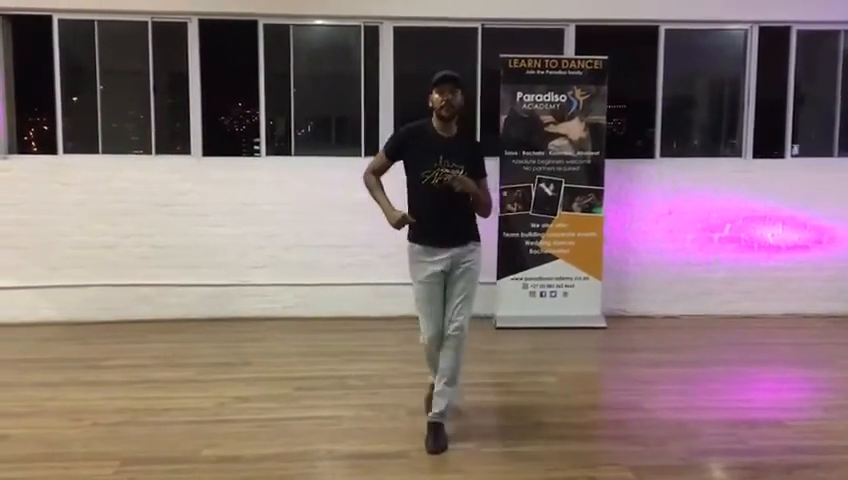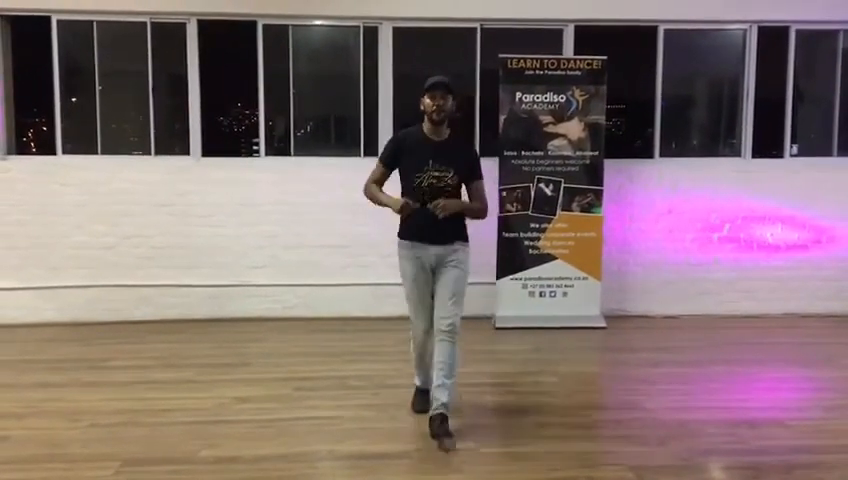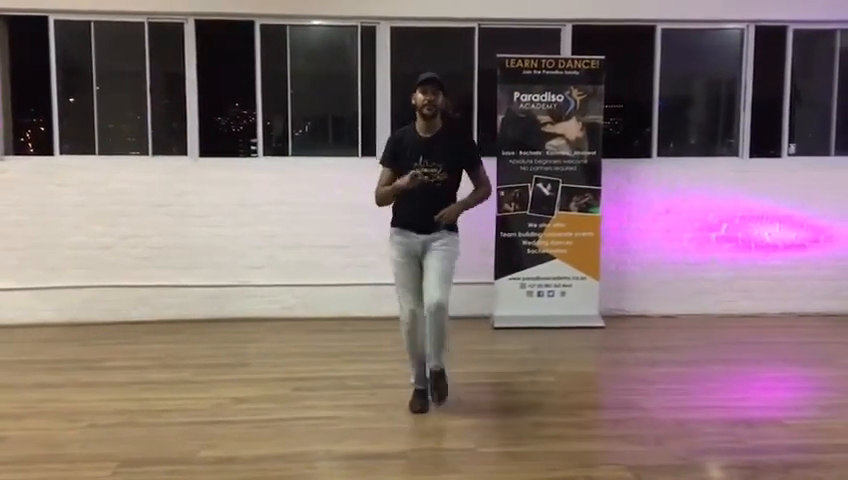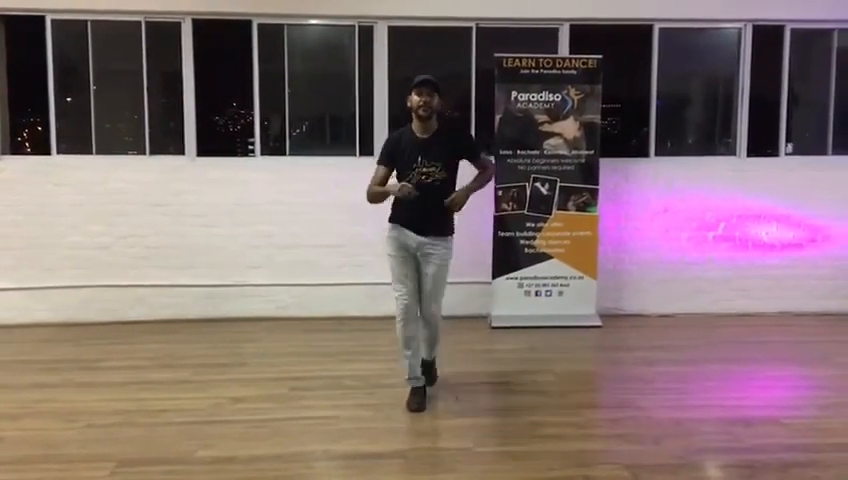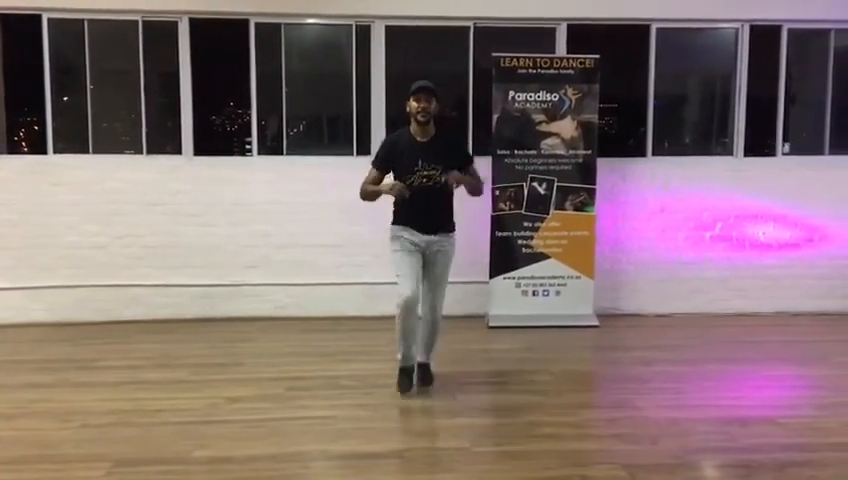
dt=0.2s
person 1, frame 1
left shoulder: (472, 148)
right shoulder: (410, 135)
left elbow: (486, 209)
right elbow: (371, 173)
left wrist: (471, 187)
right wrist: (389, 210)
left hip: (466, 250)
right hip: (424, 250)
left knee: (456, 330)
right knee: (431, 333)
left ankle: (437, 416)
right ankle: (439, 383)
person 1, frame 2
left shoulder: (465, 151)
right shoulder: (404, 142)
left elbow: (482, 209)
right elbow: (370, 185)
left wrist: (457, 205)
right wrist: (390, 201)
left hip: (454, 249)
right hip: (413, 247)
left knee: (447, 326)
right knee: (421, 327)
left ankle: (440, 412)
right ankle: (423, 385)
person 1, frame 3
left shoulder: (459, 141)
right shoulder: (399, 140)
left elbow: (484, 187)
right elbow: (380, 197)
left wrist: (459, 206)
right wrist: (401, 184)
left hip: (442, 236)
right hip: (403, 235)
left knee: (436, 303)
right knee: (410, 313)
left ankle: (437, 370)
right ankle: (419, 382)
person 1, frame 4
left shoulder: (456, 139)
right shoulder: (396, 141)
left elbow: (488, 169)
right elbow: (371, 194)
left wrist: (466, 191)
right wrist: (392, 189)
left hip: (439, 238)
right hip: (401, 234)
left knee: (430, 311)
right knee: (405, 307)
left ankle: (428, 357)
right ankle: (415, 382)
person 1, frame 5
left shoulder: (451, 144)
right shoulder: (394, 143)
left elbow: (478, 189)
right elbow: (365, 190)
left wrist: (463, 179)
right wrist: (385, 188)
left hip: (442, 236)
right hip: (405, 233)
left knee: (433, 306)
right knee: (407, 296)
left ankle: (424, 360)
right ankle: (406, 362)
